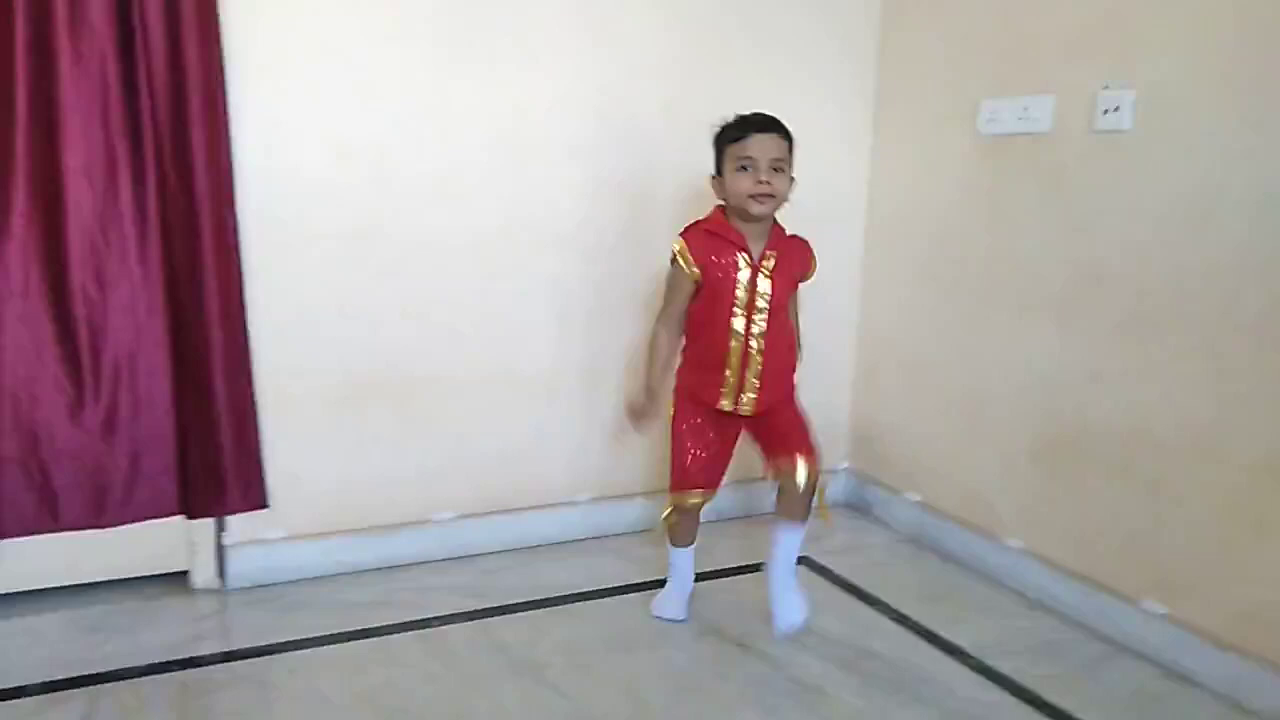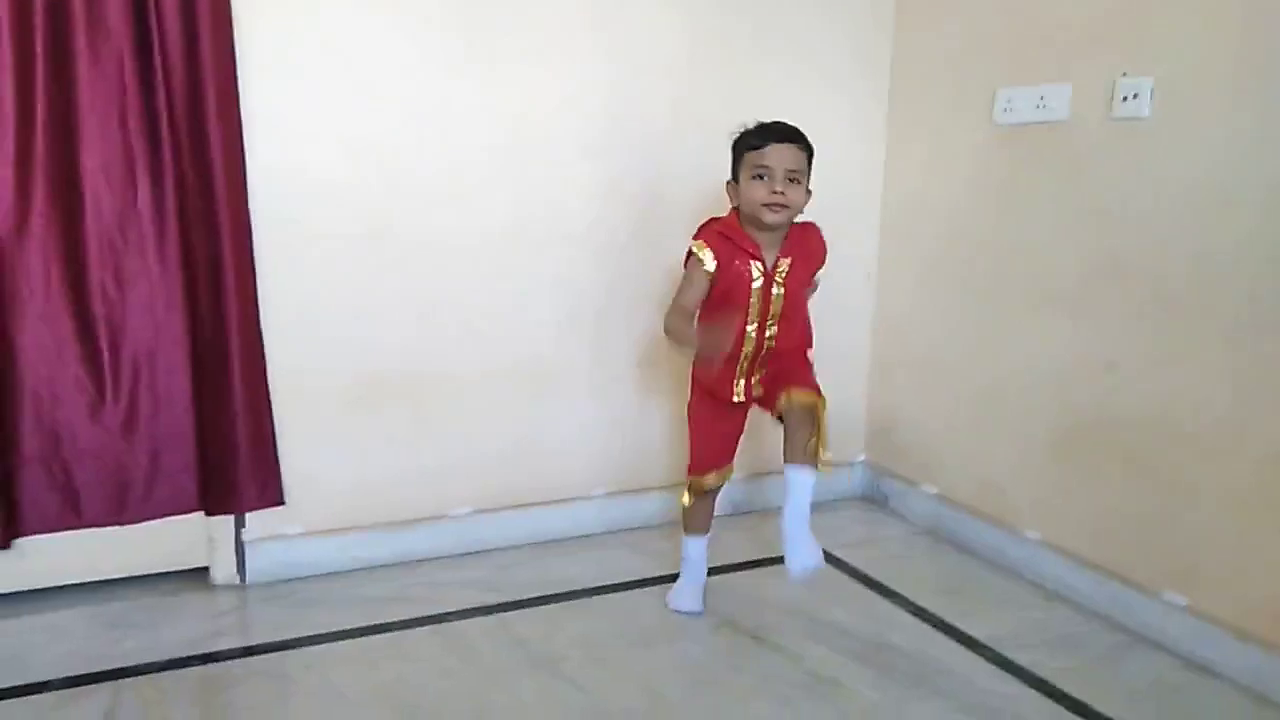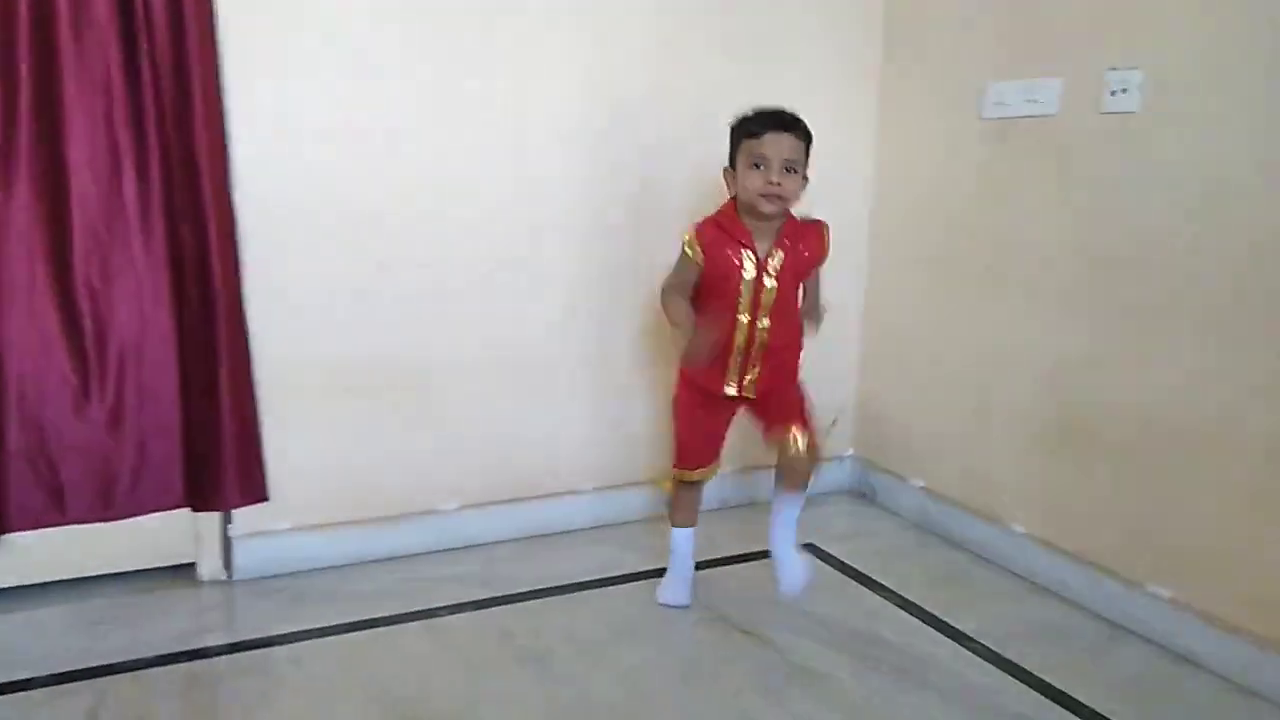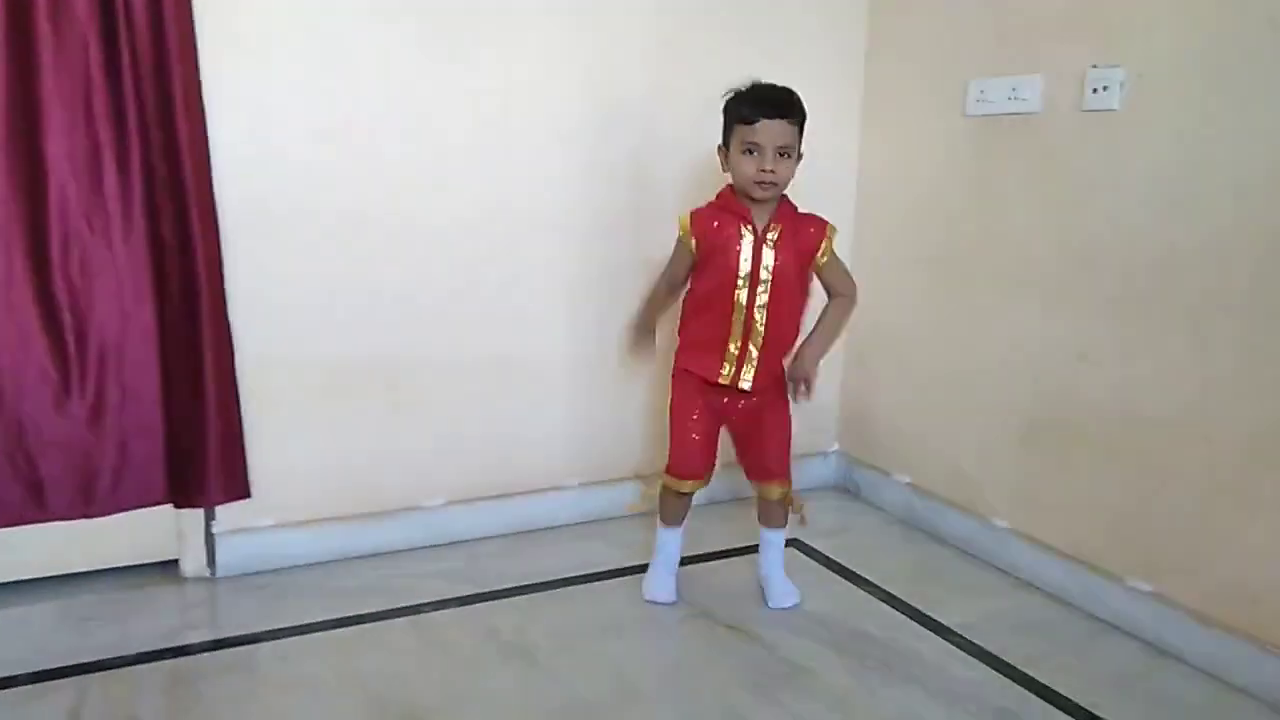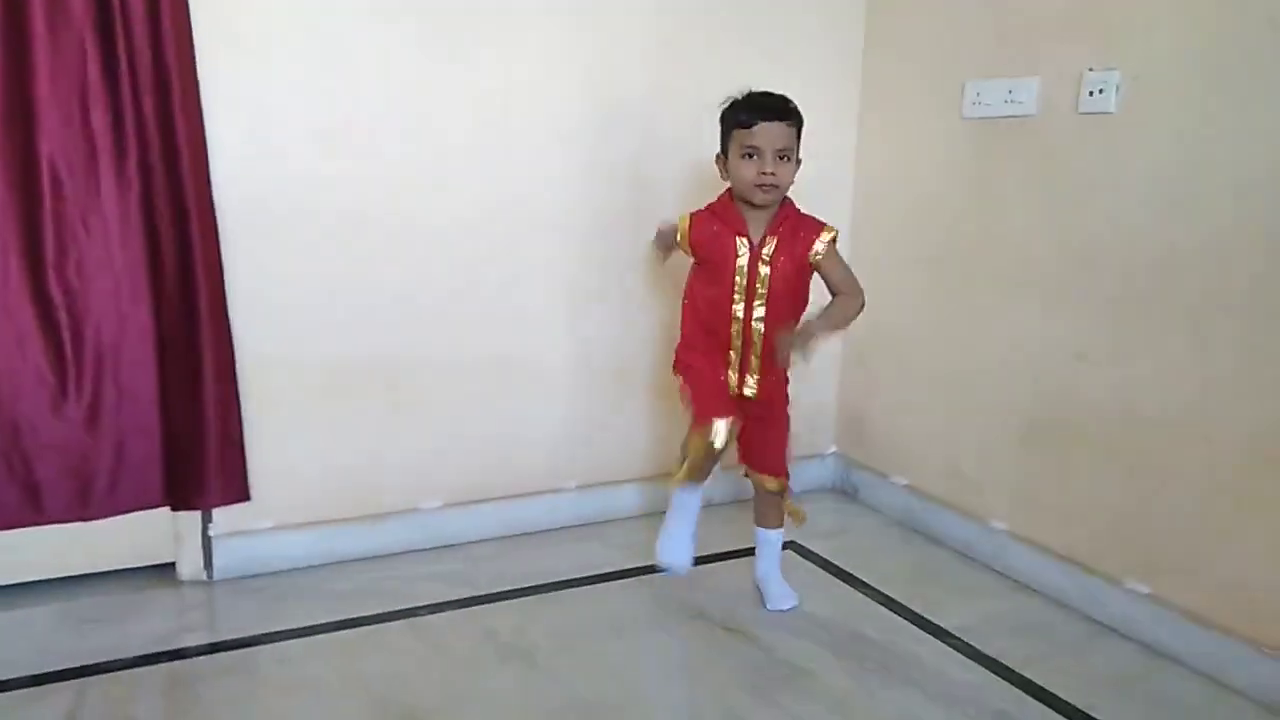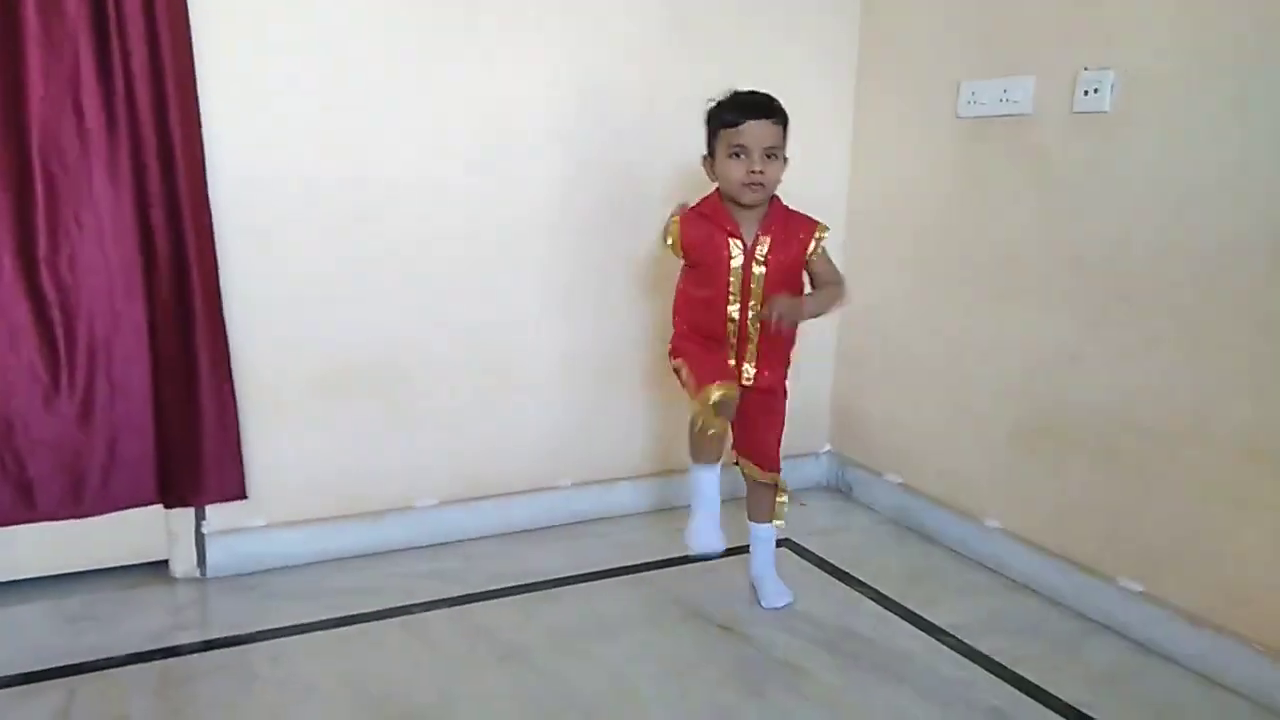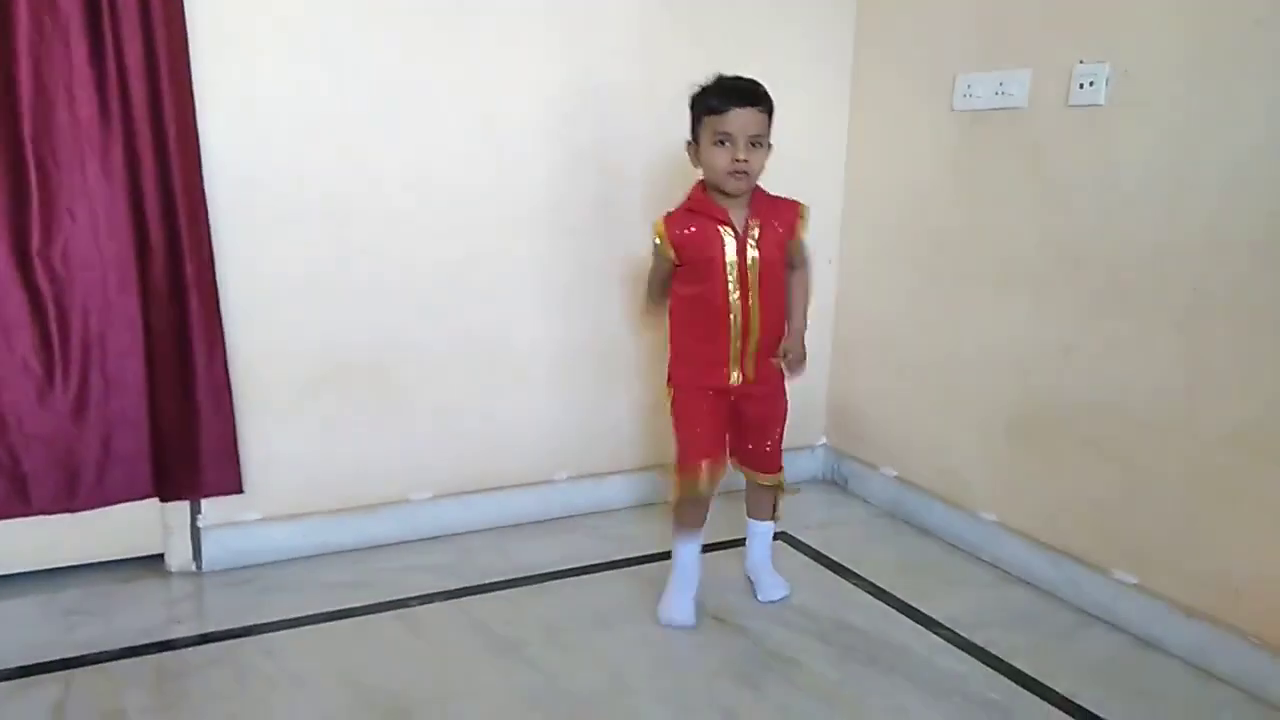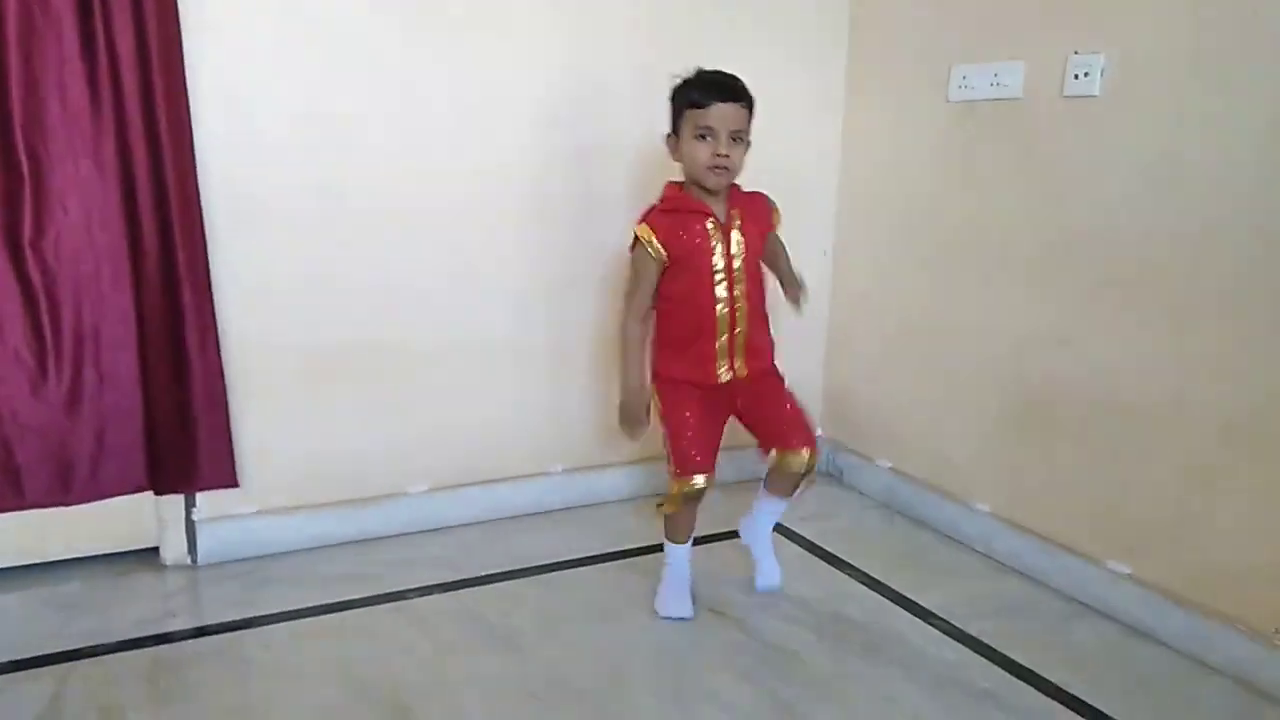
dt=0.1s
person 1, frame 1
left shoulder: (798, 254)
right shoulder: (695, 249)
right elbow: (668, 323)
right wrist: (650, 389)
left hip: (769, 394)
right hip: (704, 395)
left knee: (801, 476)
right knee: (689, 491)
left ankle: (782, 574)
right ankle: (679, 581)
person 1, frame 2
left shoulder: (811, 245)
right shoulder: (711, 247)
right elbow: (677, 319)
right wrist: (704, 340)
left hip: (784, 367)
right hip: (719, 380)
left knee: (805, 408)
right knee: (705, 477)
left ankle: (795, 521)
right ankle: (692, 572)
person 1, frame 3
left shoulder: (810, 238)
right shoulder: (706, 239)
right elbow: (675, 292)
left wrist: (809, 307)
right wrist: (690, 333)
left hip: (773, 371)
right hip: (708, 374)
left knee: (800, 447)
right knee: (691, 468)
left ankle: (784, 537)
right ankle: (680, 566)
person 1, frame 4
left shoulder: (810, 233)
right shoulder: (703, 224)
left elbow: (844, 294)
right elbow: (673, 280)
left wrist: (812, 351)
right wrist: (647, 319)
left hip: (767, 376)
right hip: (701, 372)
left knee: (772, 481)
right knee: (685, 475)
left ankle: (771, 565)
right ankle: (664, 560)
person 1, frame 5
left shoulder: (810, 236)
right shoulder: (702, 226)
left elbow: (852, 297)
left wrist: (808, 331)
left hip: (767, 377)
right hip: (707, 363)
left knee: (771, 474)
right knee: (714, 436)
left ankle: (769, 568)
right ankle: (682, 511)
person 1, frame 6
left shoulder: (801, 232)
right shoulder: (692, 226)
left elbow: (834, 287)
left wrist: (801, 305)
left hip: (765, 367)
right hip: (702, 351)
left knee: (764, 466)
right knee: (720, 402)
left ankle: (763, 566)
right ankle: (705, 503)
person 1, frame 7
left shoulder: (784, 217)
right shoulder: (679, 228)
right elbow: (659, 284)
left wrist: (796, 333)
left hip: (762, 373)
right hip: (698, 376)
left knee: (765, 471)
right knee: (699, 473)
left ankle: (758, 560)
right ankle: (683, 577)
person 1, frame 8
left shoulder: (758, 210)
right shoulder: (659, 227)
right elbow: (637, 310)
left wrist: (789, 279)
right wrist: (632, 386)
left hip: (753, 367)
right hip: (684, 374)
left knee: (799, 452)
right knee: (691, 479)
left ankle: (759, 532)
right ankle: (675, 575)
